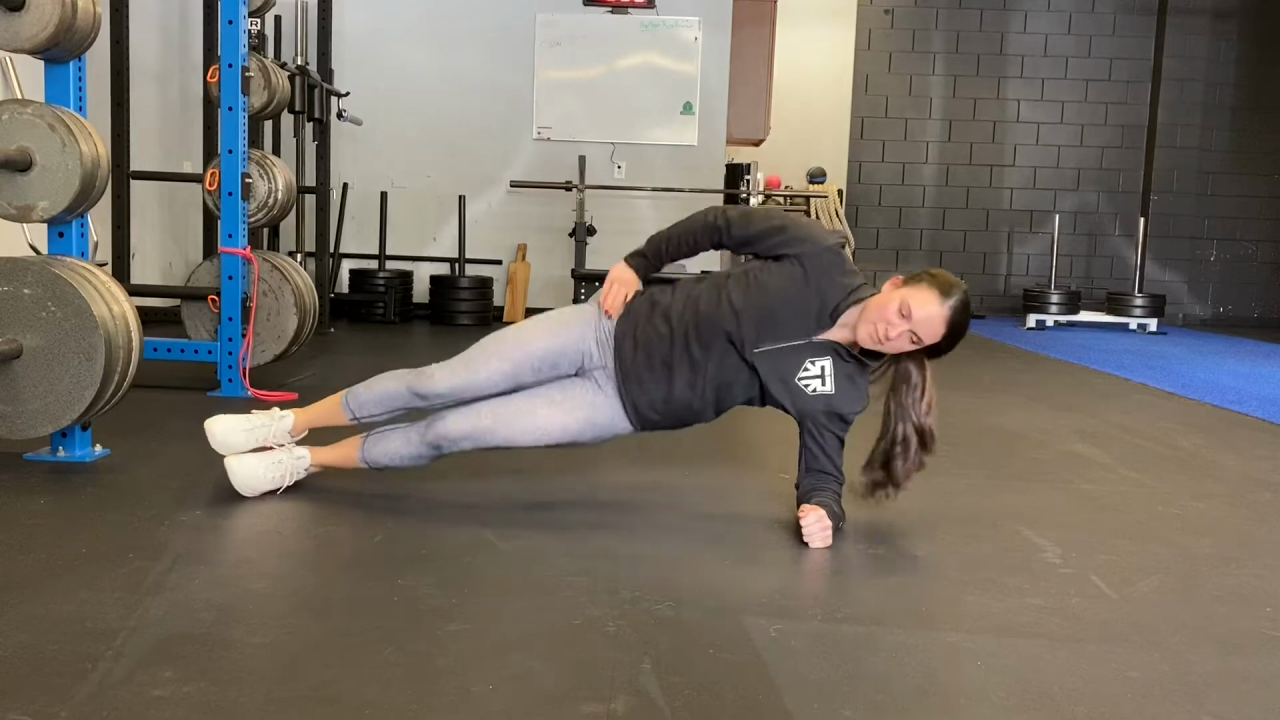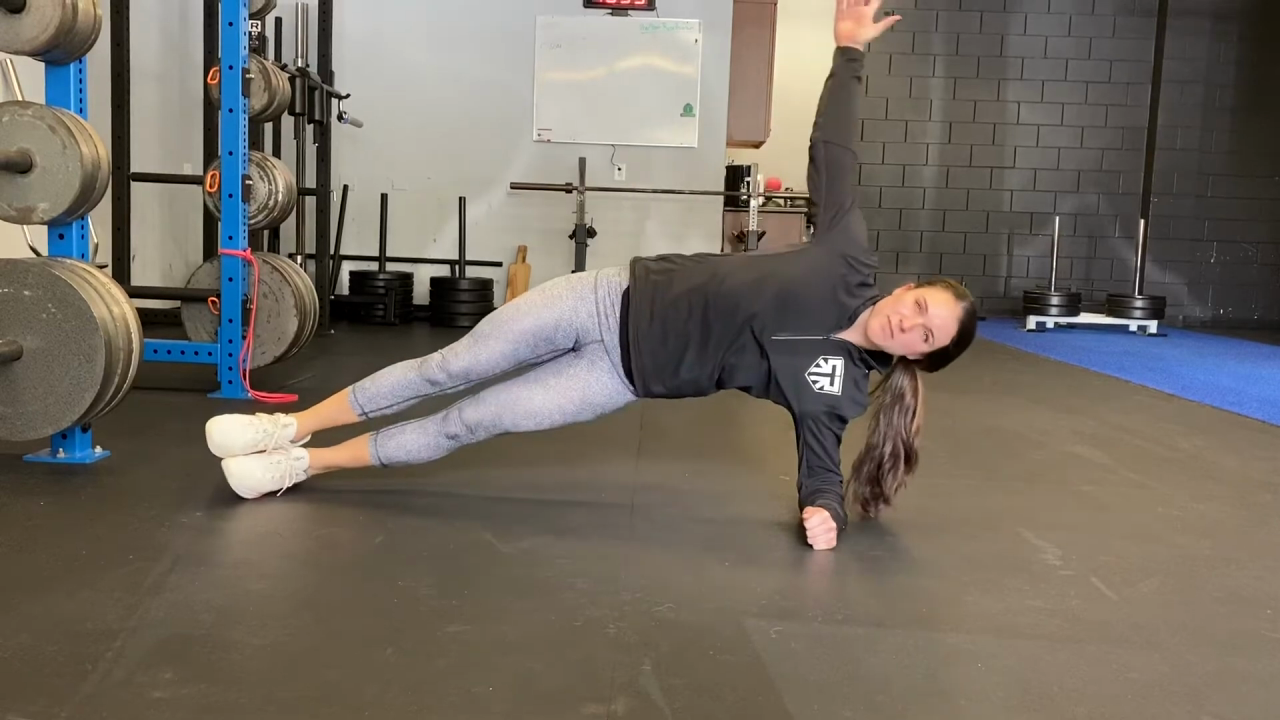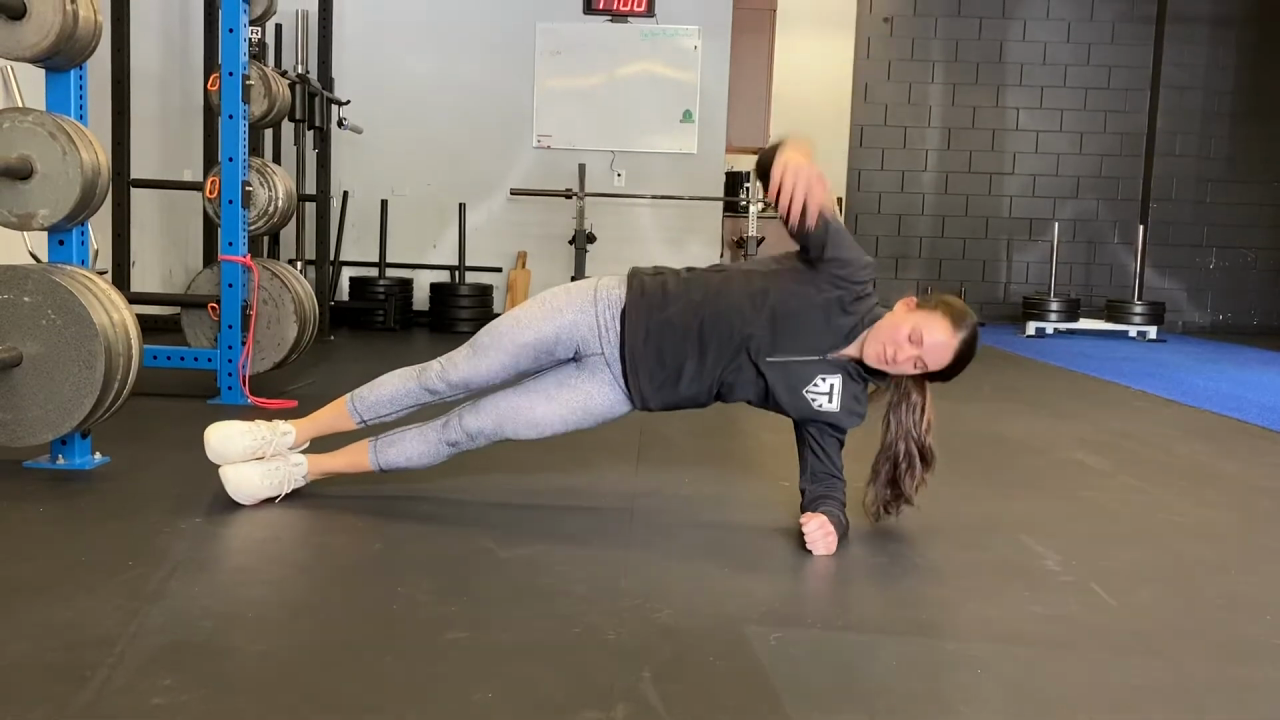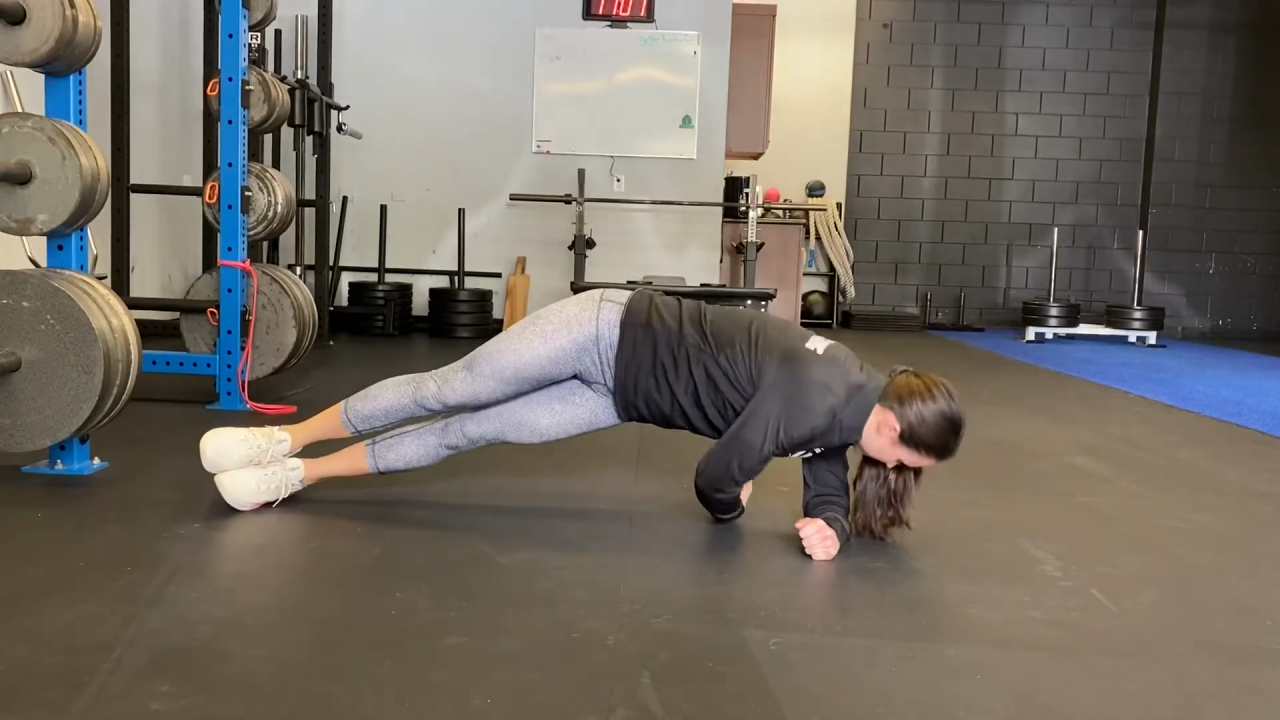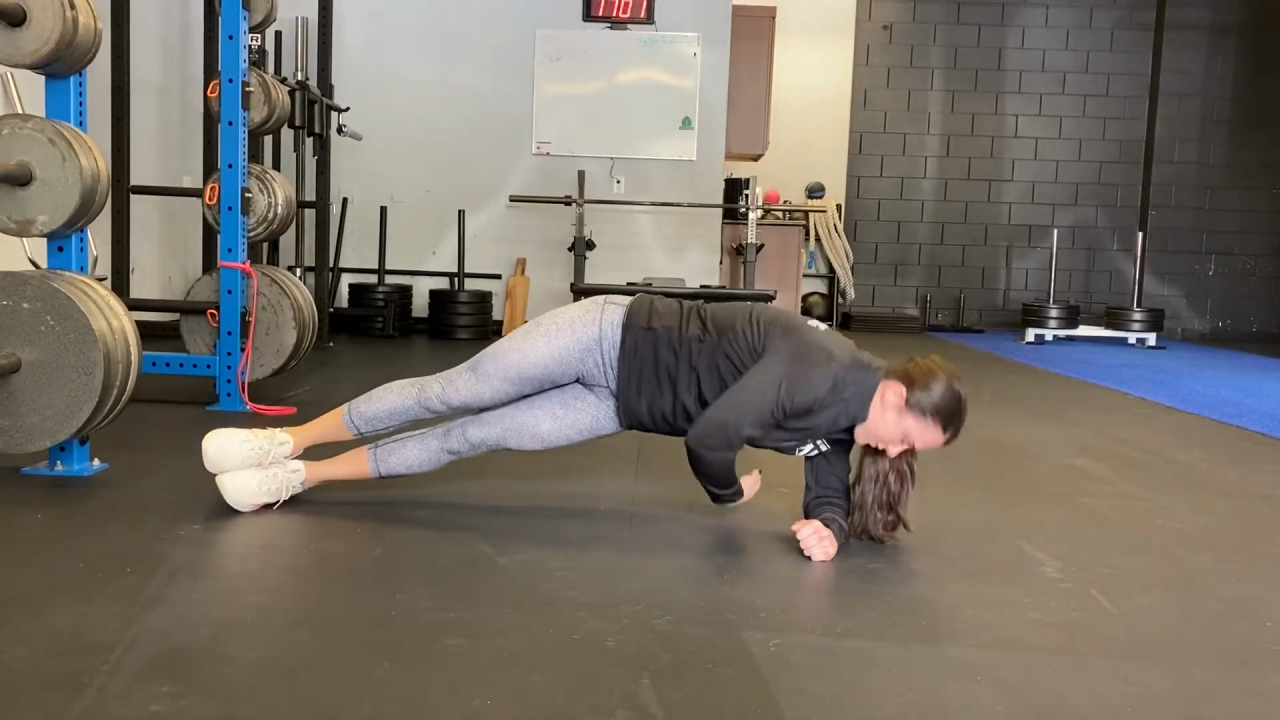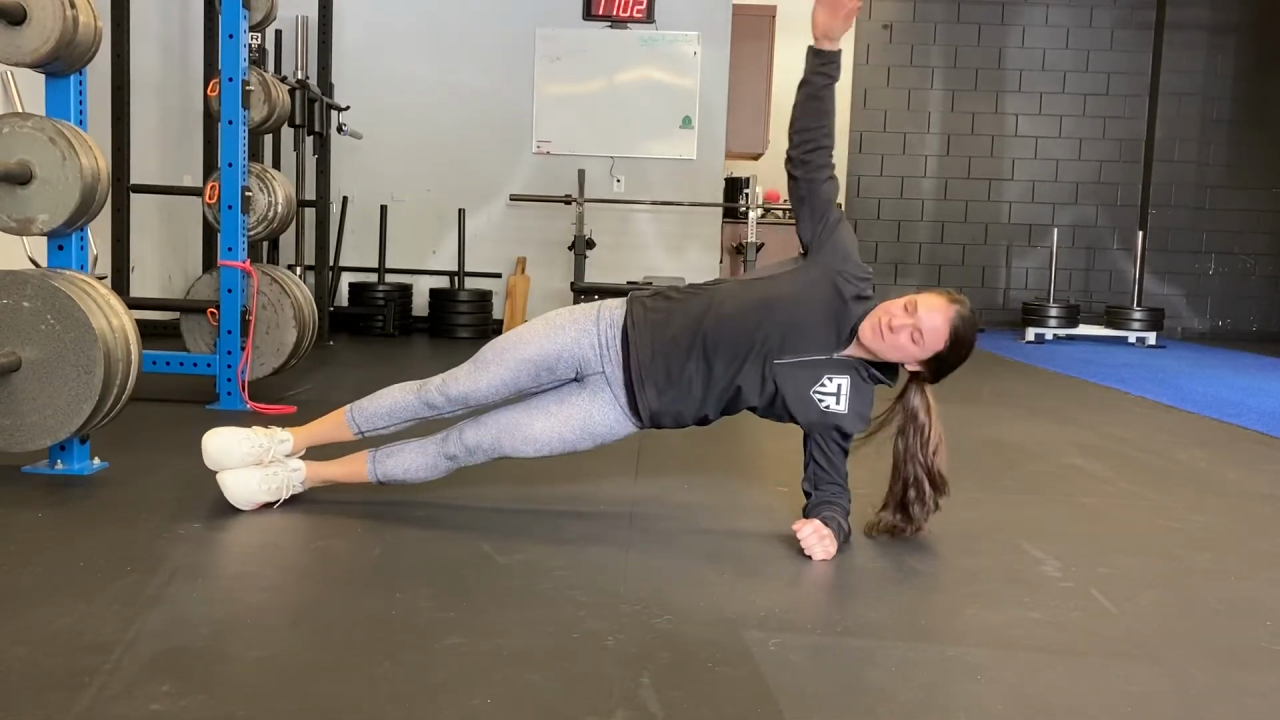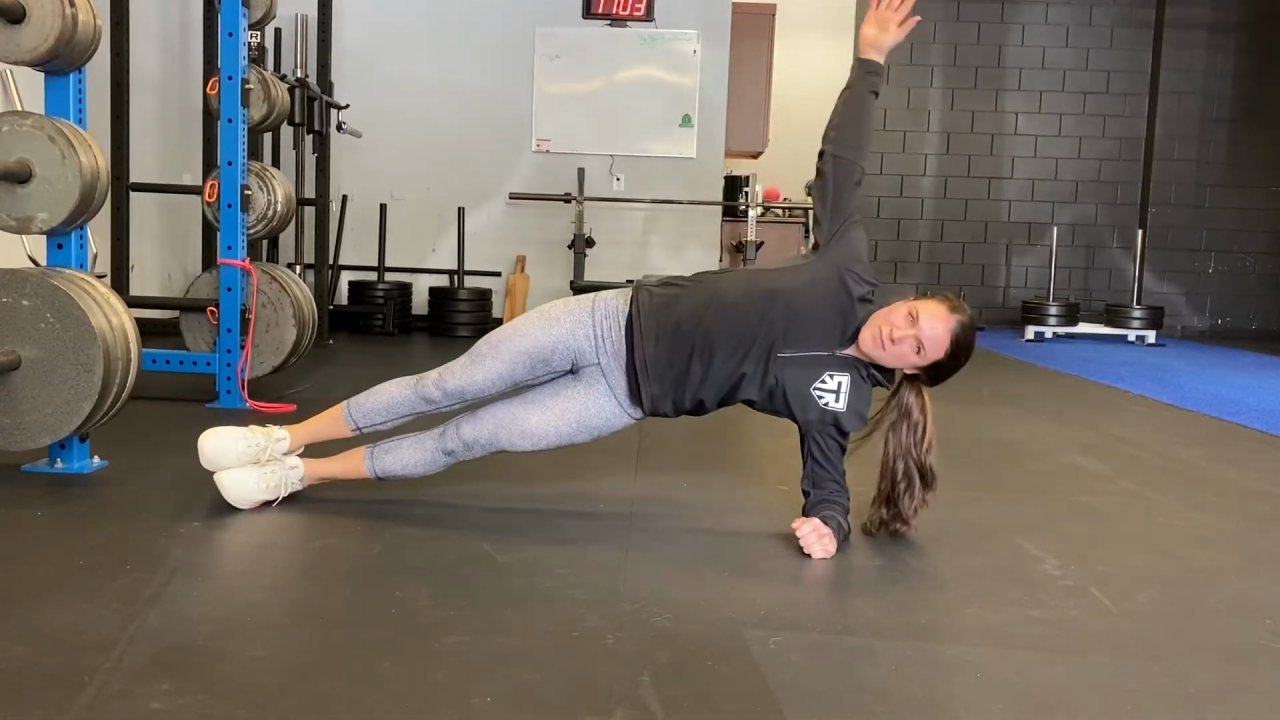
dt=0.7s
person 1, frame 1
left shoulder: (839, 390)
right shoulder: (826, 260)
left elbow: (822, 465)
right elbow: (725, 223)
left wrist: (820, 508)
right wrist: (637, 264)
left hip: (628, 400)
right hip: (612, 327)
left knee: (457, 431)
right knee: (438, 383)
left ankle: (303, 463)
right ankle: (287, 423)
person 1, frame 2
left shoulder: (836, 387)
right shoulder: (850, 264)
left elbow: (821, 461)
right elbow: (831, 150)
left wrist: (822, 513)
left hip: (625, 375)
right hip: (615, 299)
left knee: (467, 423)
right knee: (448, 371)
left ankle: (303, 465)
right ankle: (290, 429)
person 1, frame 3
left shoulder: (835, 398)
right shoulder: (847, 280)
left elbow: (822, 472)
right elbow: (775, 187)
left wrist: (824, 513)
right wrist: (793, 156)
left hip: (629, 386)
right hip: (616, 307)
left knee: (468, 430)
right knee: (448, 378)
left ankle: (300, 470)
right ankle: (287, 435)
person 1, frame 4
left shoulder: (839, 421)
right shoulder: (818, 390)
left elbow: (826, 482)
right elbow: (717, 477)
left wrist: (827, 526)
right wrist: (730, 512)
left hip: (617, 398)
right hip: (608, 332)
left knee: (467, 432)
right knee: (446, 391)
left ankle: (298, 474)
right ankle: (285, 438)
person 1, frame 5
left shoulder: (838, 424)
right shoulder: (825, 367)
left elbow: (828, 481)
right elbow: (708, 434)
left wrist: (827, 525)
right wrist: (731, 490)
left hip: (621, 407)
right hip: (612, 336)
left knee: (470, 439)
right knee: (446, 395)
left ankle: (297, 478)
right ankle: (283, 440)
person 1, frame 6
left shoulder: (845, 402)
right shoulder: (843, 278)
left elbow: (827, 480)
right elbow: (809, 161)
left wrist: (826, 524)
left hip: (630, 404)
right hip: (614, 330)
left knee: (466, 445)
right knee: (446, 397)
left ankle: (299, 479)
right ankle: (286, 442)
person 1, frame 7
left shoulder: (841, 399)
right shoulder: (849, 276)
left elbow: (825, 473)
right elbow: (841, 160)
left wrist: (826, 523)
left hip: (629, 395)
right hip: (614, 320)
left knee: (465, 440)
right knee: (443, 389)
left ankle: (296, 477)
right ankle: (280, 439)
